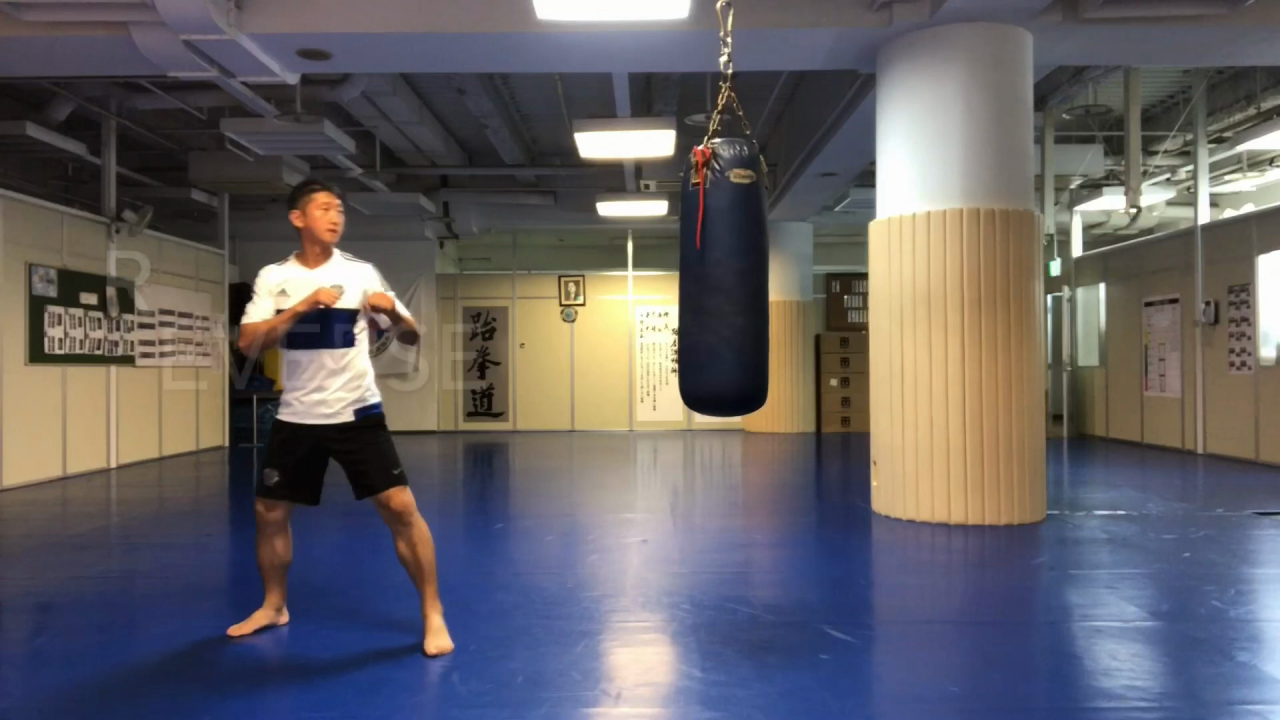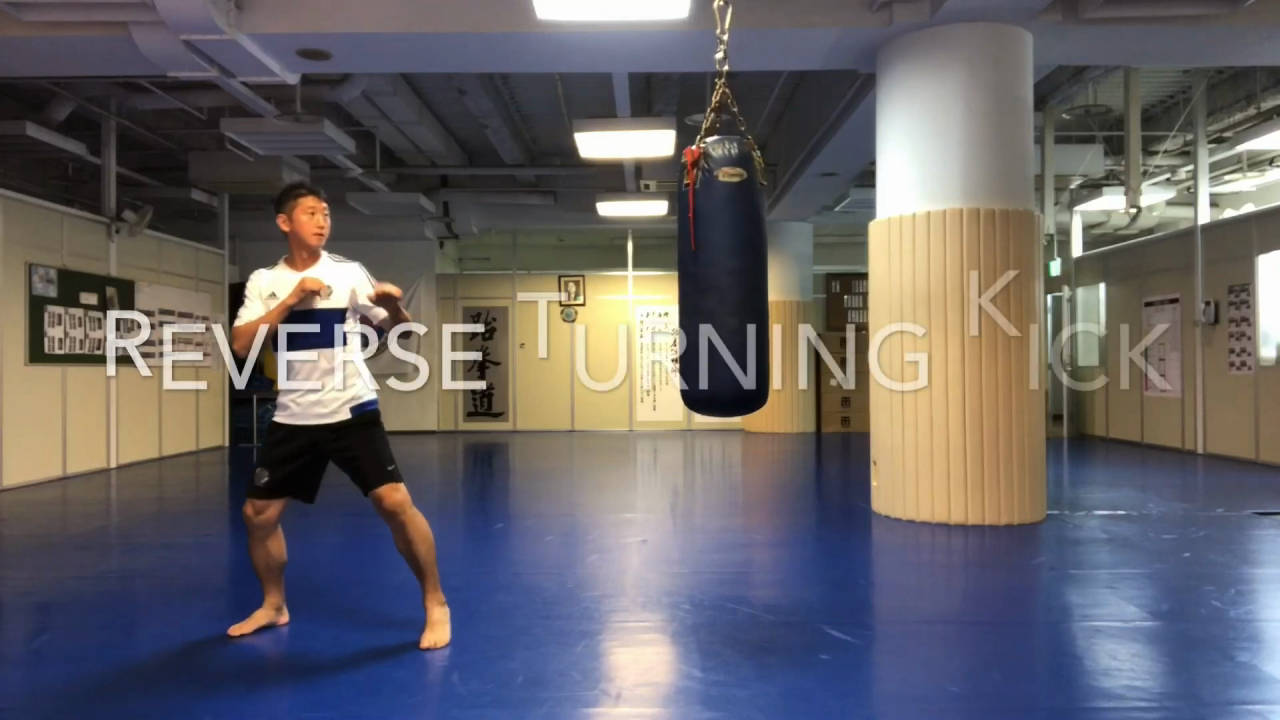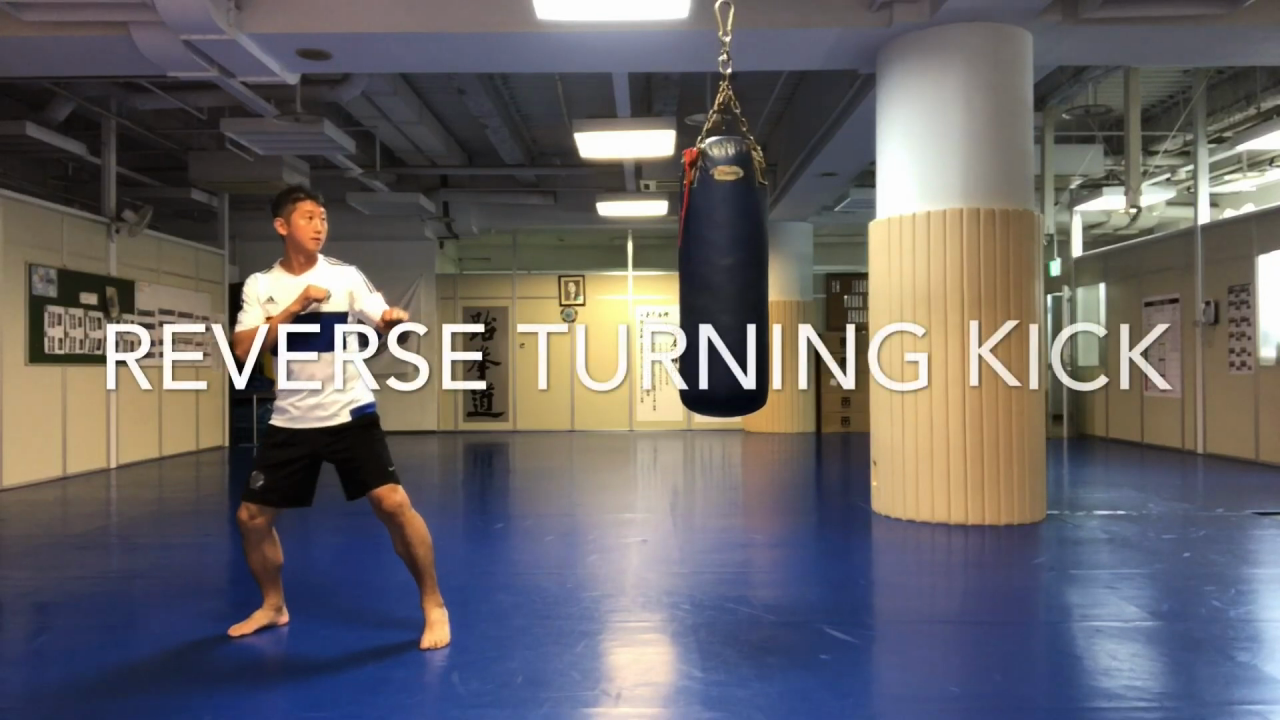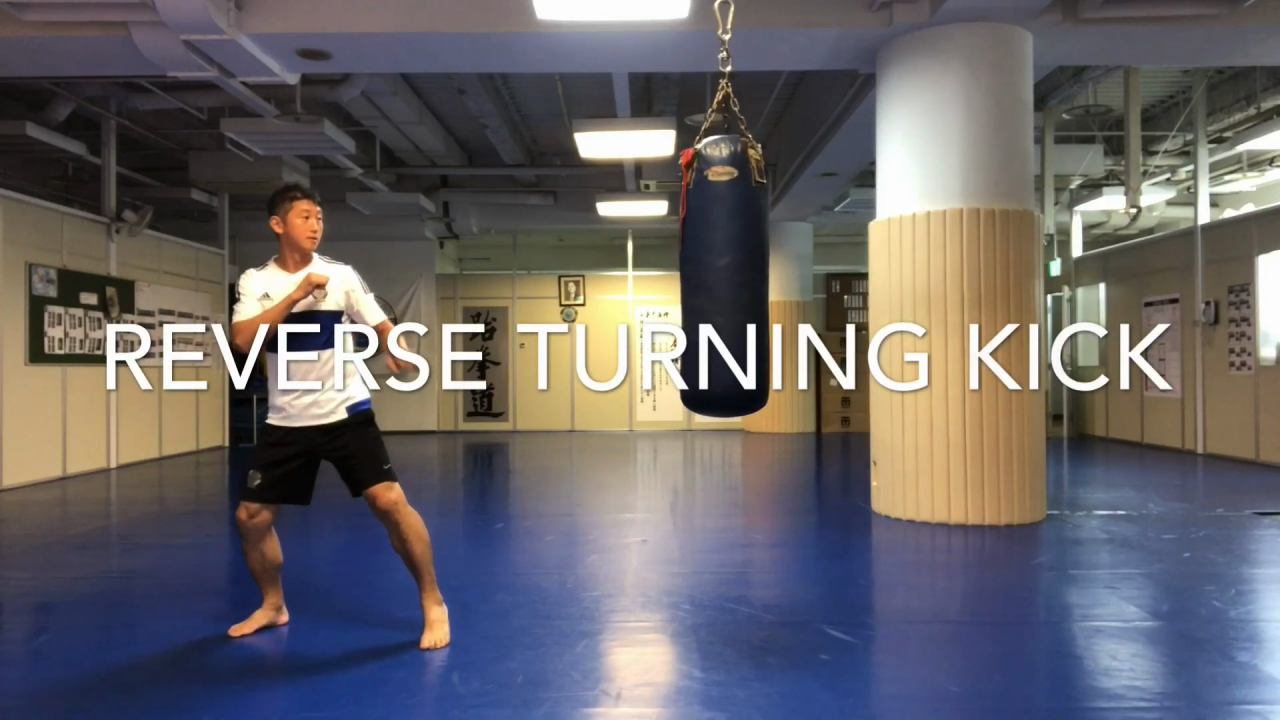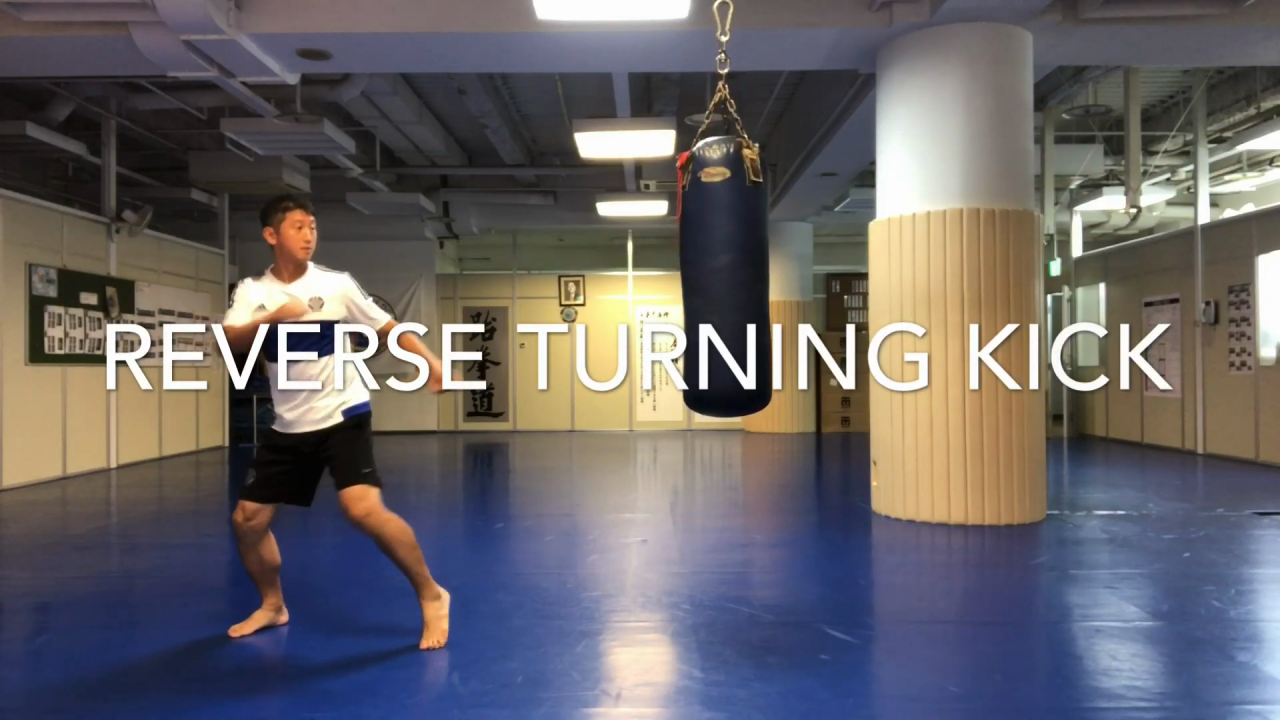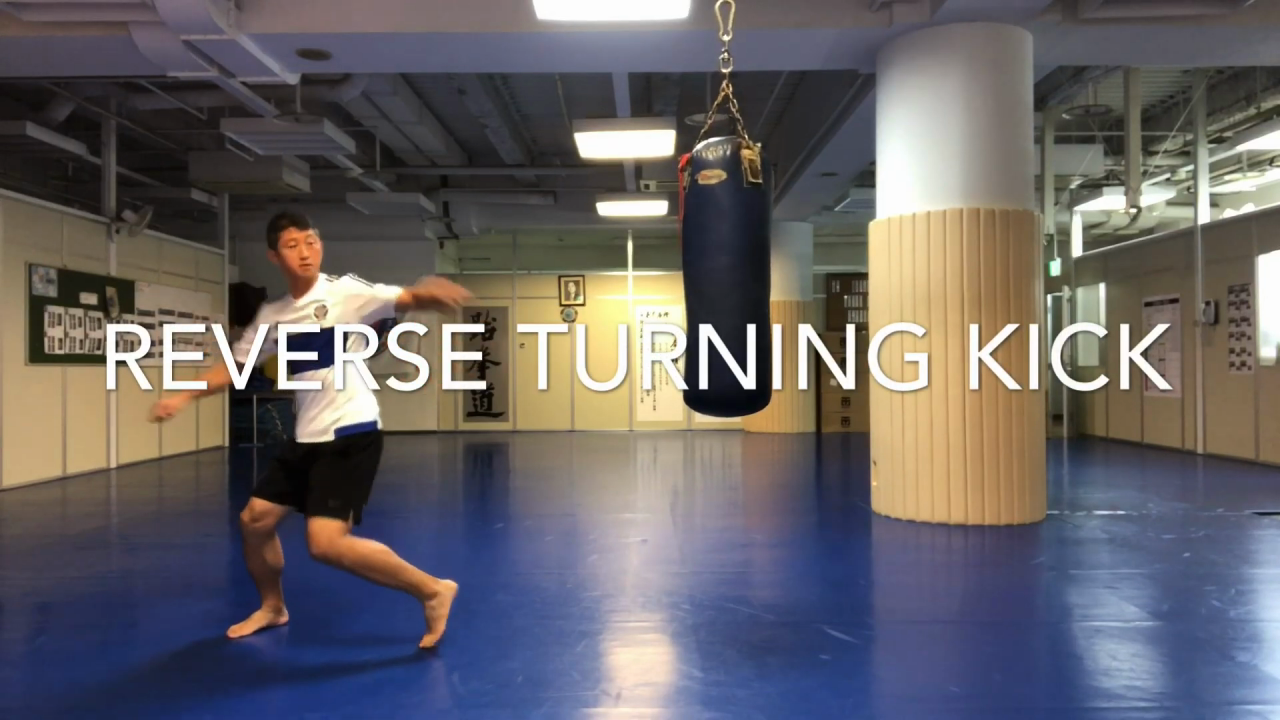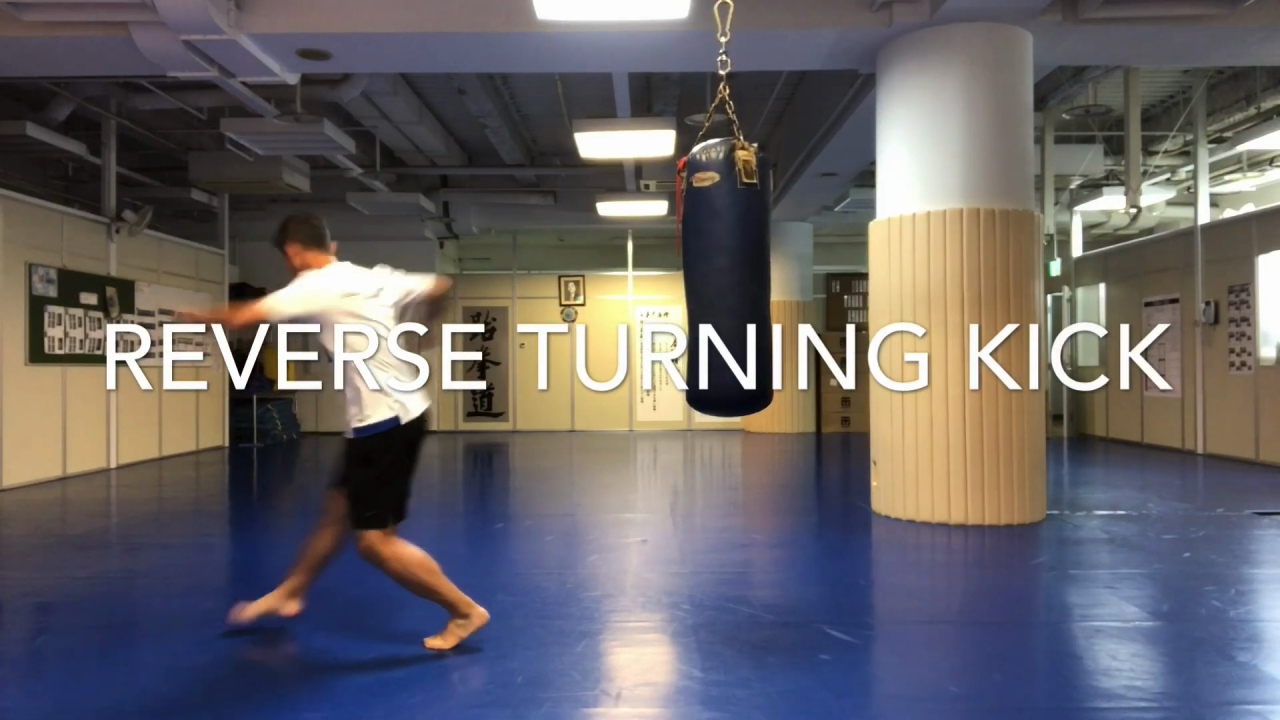
dt=0.7s
person 1, frame 1
left shoulder: (360, 272)
right shoulder: (273, 277)
left elbow: (410, 336)
right elbow: (247, 343)
left wrist: (393, 312)
right wrist: (302, 306)
left hip: (356, 412)
right hip: (296, 416)
left knee: (399, 505)
right knee: (269, 511)
left ankle: (433, 613)
right ankle: (274, 606)
person 1, frame 2
left shoulder: (348, 272)
right shoulder: (264, 281)
left elbow: (399, 330)
right elbow: (241, 345)
left wrist: (392, 305)
right wrist: (291, 301)
left hip: (351, 411)
right hip: (293, 417)
left knee: (394, 502)
right knee: (259, 512)
left ankle: (435, 605)
right ankle: (274, 605)
person 1, frame 3
left shoulder: (345, 276)
right shoulder: (260, 285)
left elbow: (385, 324)
right elbow: (243, 350)
left wrist: (396, 321)
right wrist: (295, 307)
left hip: (350, 414)
right hip: (290, 422)
left knee: (393, 503)
right knee: (252, 517)
left ankle: (434, 606)
right ankle: (273, 605)
person 1, frame 4
left shoulder: (341, 275)
right shoulder: (255, 281)
left elbow: (380, 326)
right elbow: (244, 340)
left wrist: (396, 349)
right wrist: (298, 293)
left hip: (346, 412)
right hip: (286, 421)
left knee: (388, 500)
right knee: (251, 516)
left ankle: (432, 603)
right ankle: (273, 605)
person 1, frame 5
left shoulder: (337, 285)
right shoulder: (251, 291)
left elbow: (389, 329)
right elbow: (226, 341)
left wrist: (435, 364)
right wrist: (268, 321)
left hip: (343, 416)
right hip: (288, 428)
left knee: (363, 508)
right knee: (247, 518)
left ankle: (430, 596)
right ankle: (272, 605)
person 1, frame 6
left shoulder: (345, 292)
right shoulder: (271, 315)
left elbow: (409, 298)
right elbow: (234, 365)
left wrist: (434, 292)
right wrist: (183, 397)
left hip: (351, 435)
right hip: (306, 439)
left knee: (326, 541)
right knee: (255, 519)
left ankle: (432, 590)
right ankle: (272, 606)
person 1, frame 7
left shoulder: (313, 288)
right shoulder: (376, 278)
left elbow: (245, 318)
right elbow: (438, 287)
left wrist: (199, 317)
right wrist: (425, 318)
left hip: (385, 424)
right hip: (401, 413)
left knee: (376, 538)
right knee: (341, 508)
left ankle: (464, 612)
right ankle: (290, 591)
